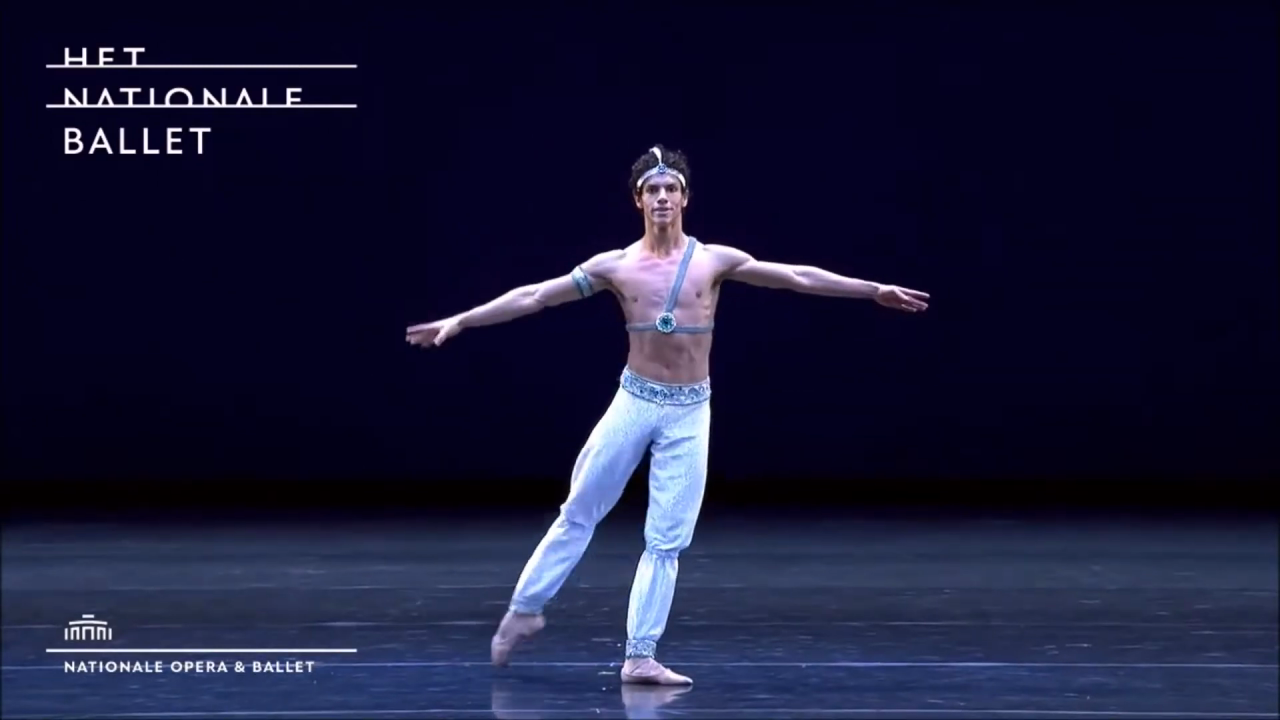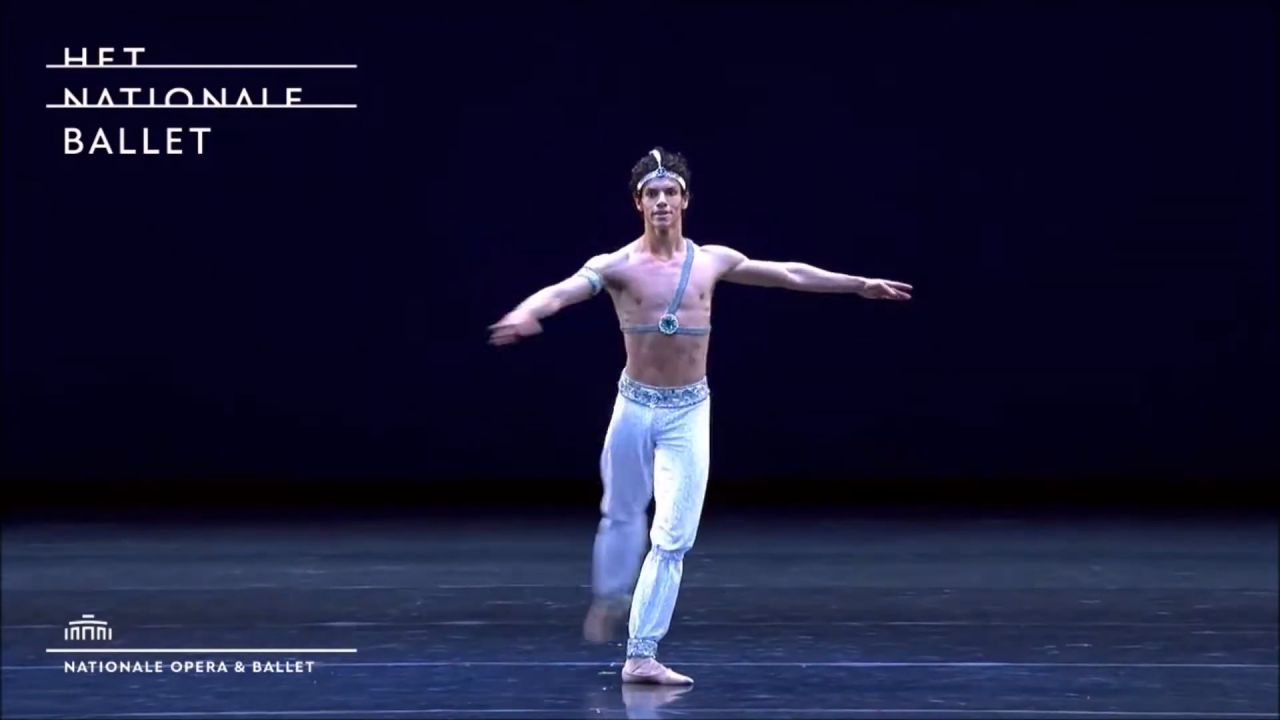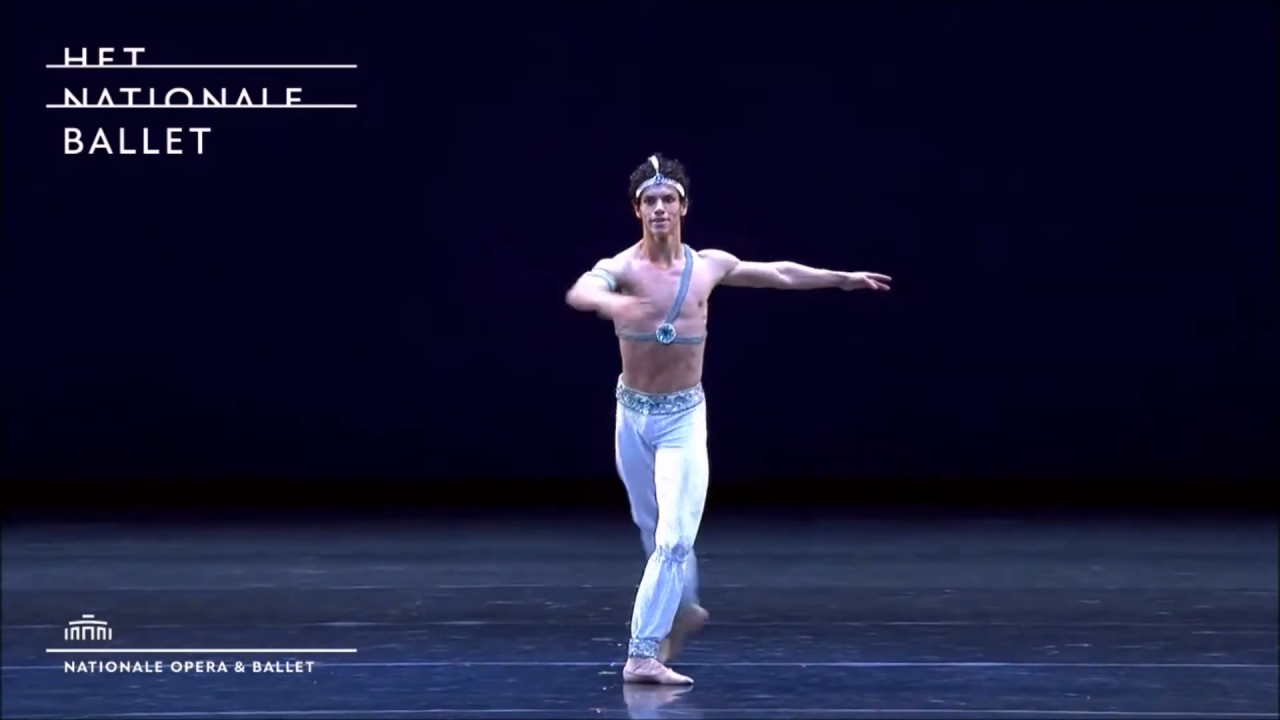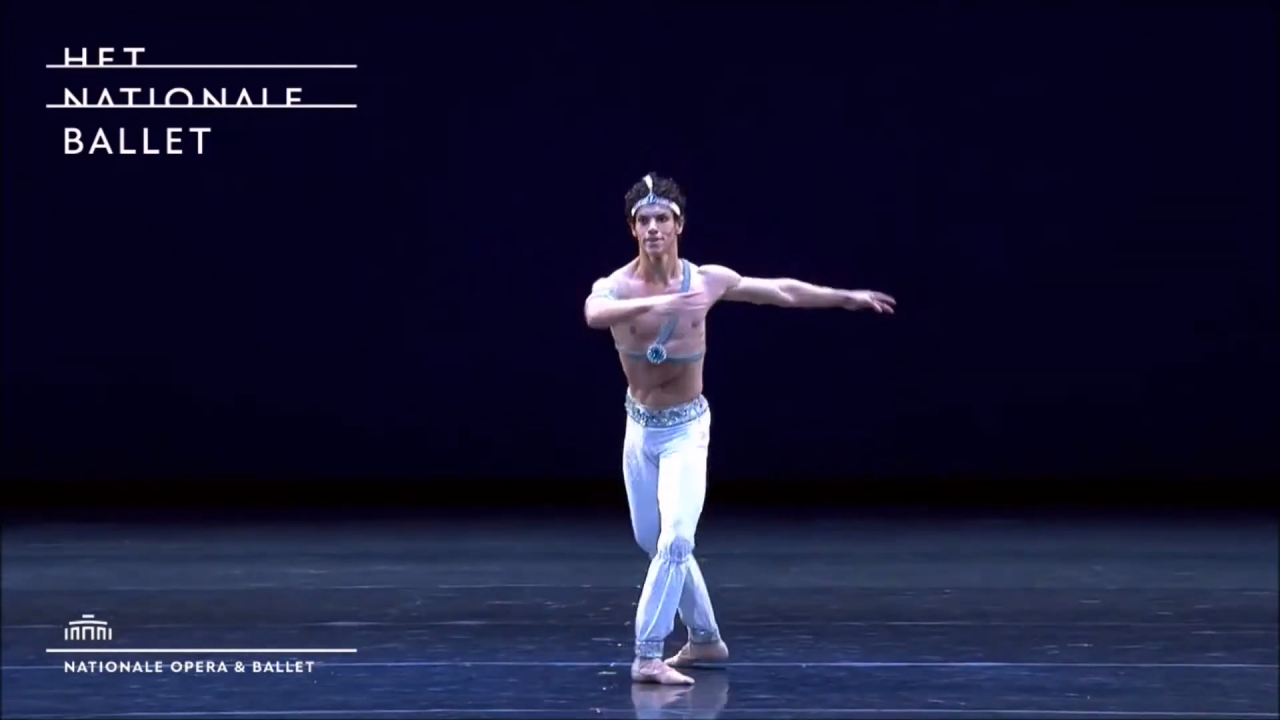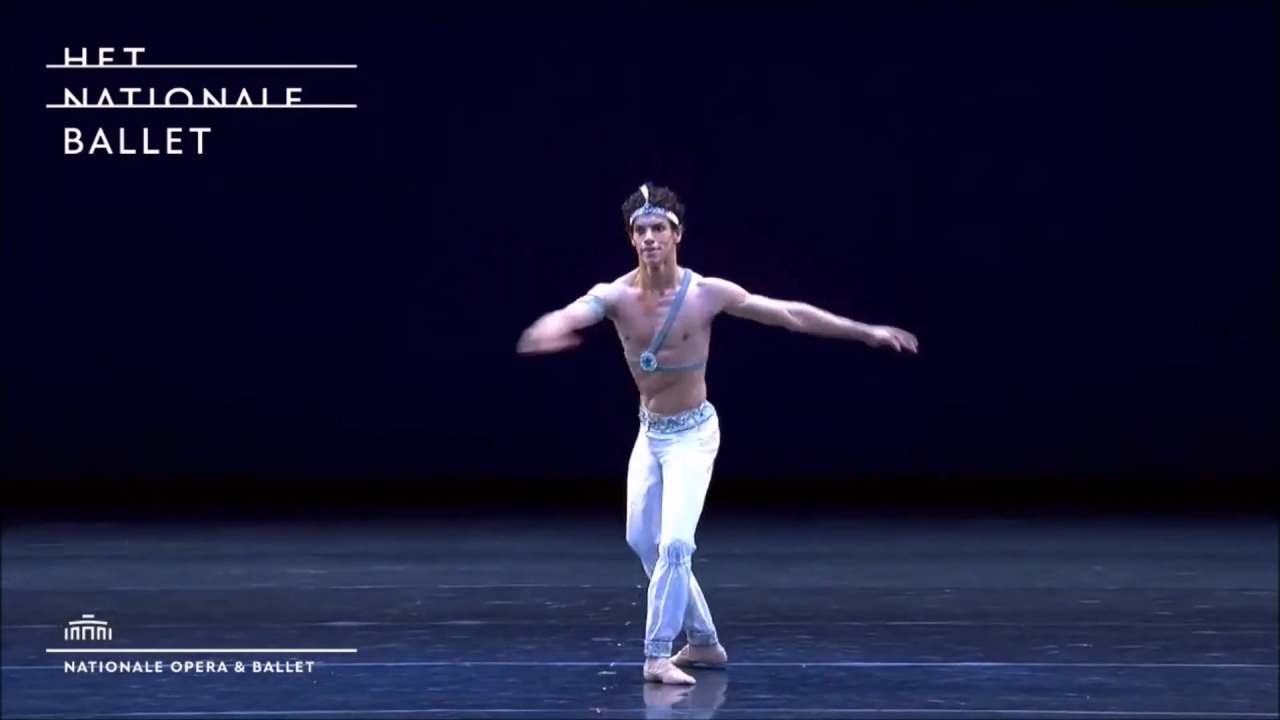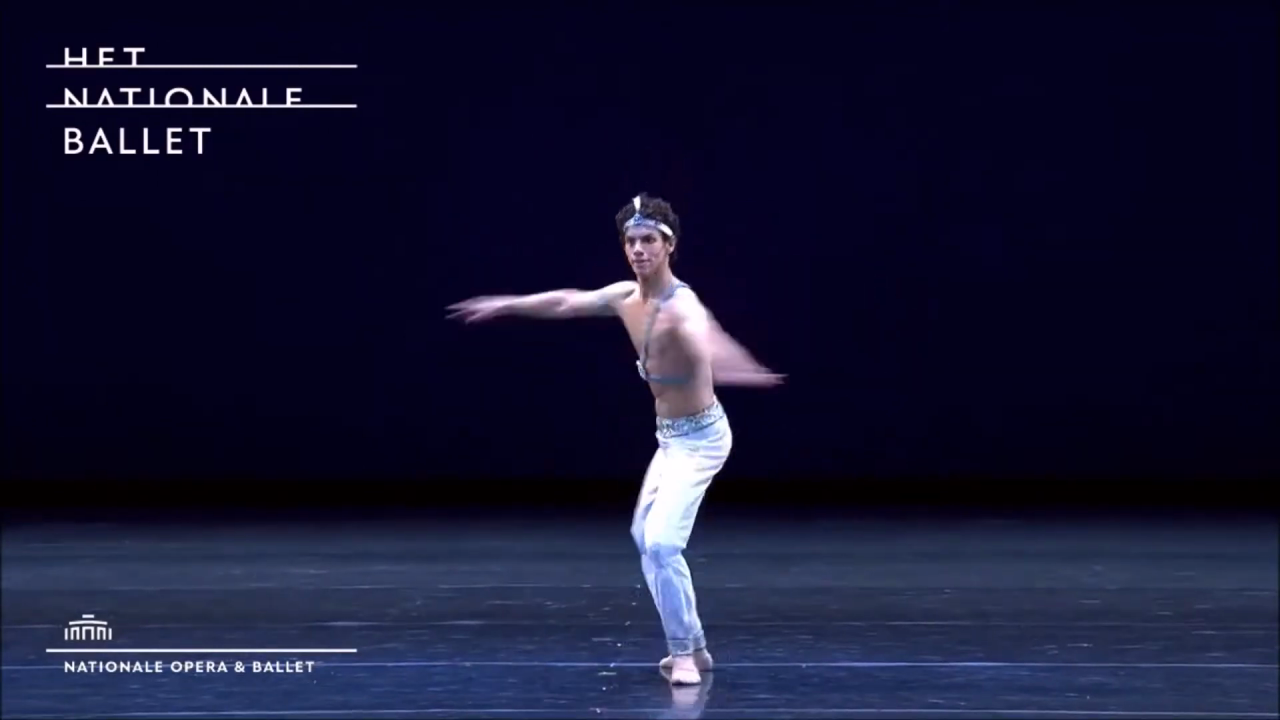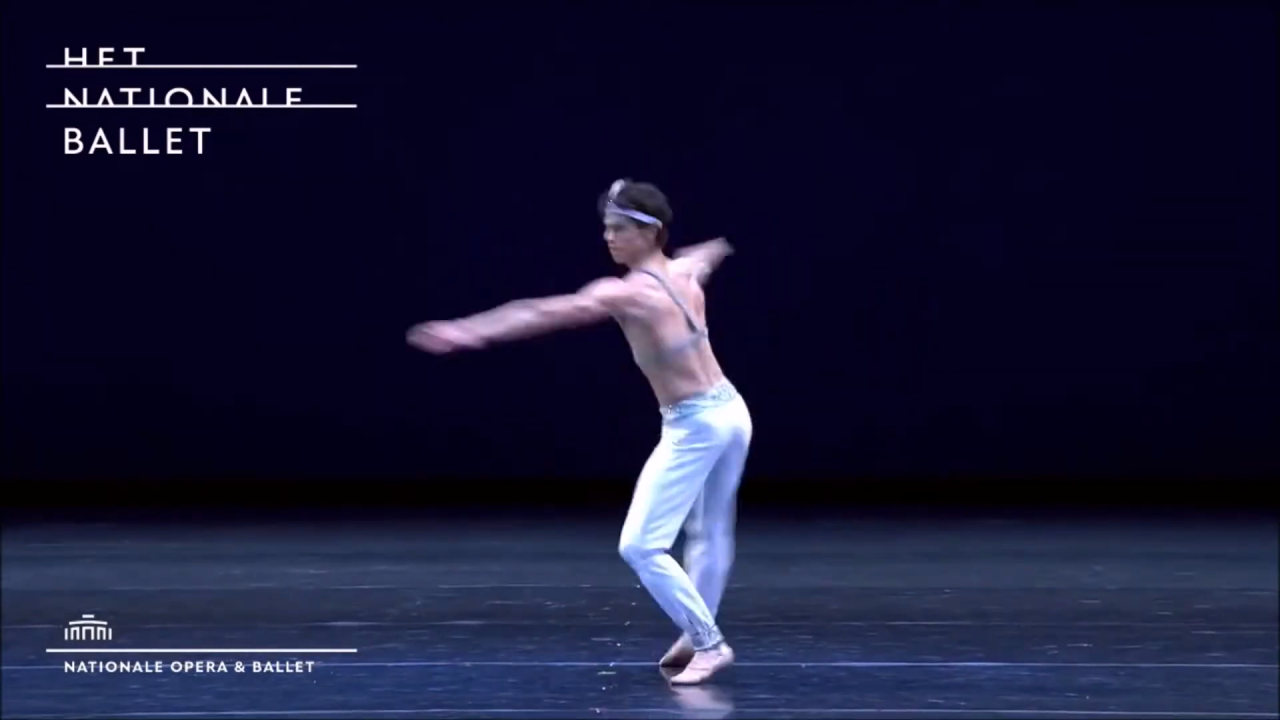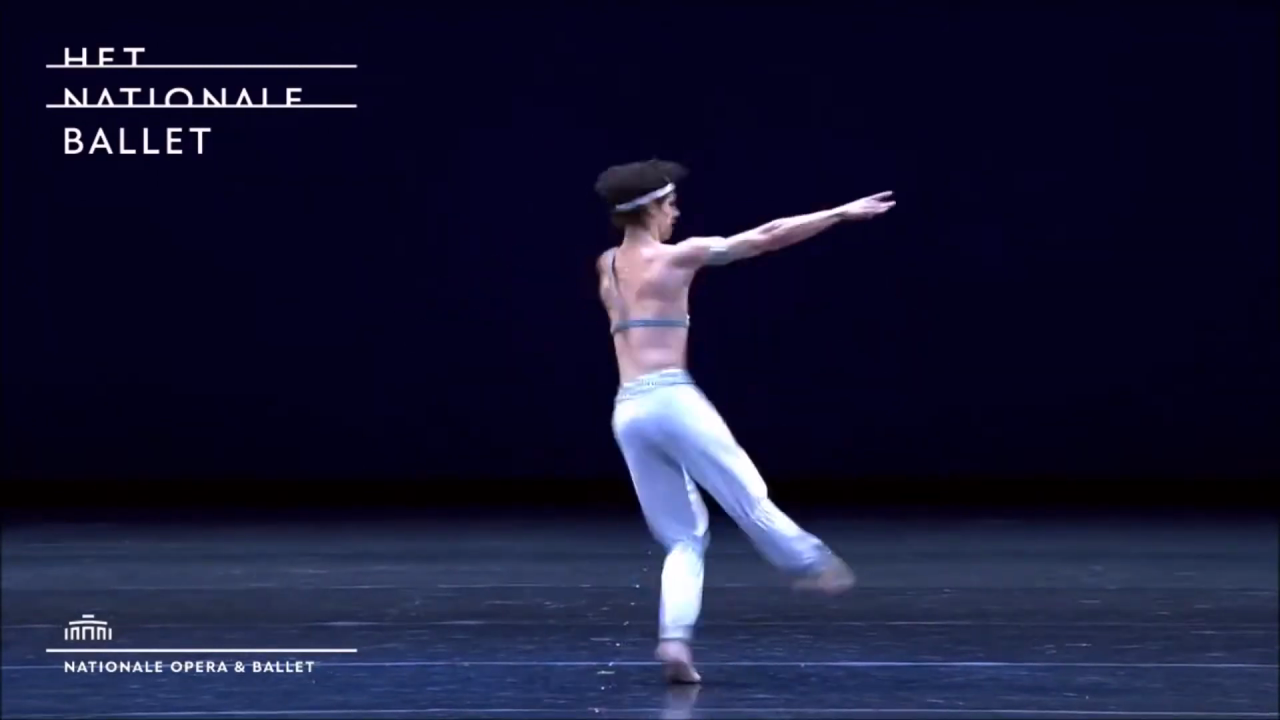
dt=0.1s
person 1, frame 1
left shoulder: (715, 258)
right shoulder: (614, 265)
left elbow: (798, 277)
right elbow: (534, 296)
left wrist: (874, 290)
right wrist: (458, 320)
left hip: (690, 412)
right hip: (635, 402)
left knee: (667, 540)
right knee: (579, 513)
left ankle: (639, 656)
right ankle: (523, 609)
person 1, frame 2
left shoulder: (711, 260)
right shoulder: (614, 264)
left elbow: (785, 274)
right elbow: (555, 293)
left wrist: (855, 283)
right wrist: (523, 314)
left hip: (688, 412)
right hip: (633, 407)
left knee: (672, 540)
right knee: (619, 518)
left ankle: (640, 656)
right ankle: (606, 599)
person 1, frame 3
left shoulder: (710, 265)
right shoulder: (617, 268)
left elbow: (777, 274)
right elbow: (579, 293)
left wrist: (844, 278)
right wrist: (610, 303)
left hip: (686, 415)
right hip: (634, 412)
left knee: (676, 538)
right knee: (654, 529)
left ankle: (644, 654)
right ankle: (683, 609)
person 1, frame 4
left shoulder: (710, 280)
right shoulder: (616, 287)
left elbow: (778, 289)
right elbow: (596, 313)
left wrist: (850, 295)
right wrist: (651, 302)
left hip: (687, 426)
right hip: (641, 426)
left knee: (674, 539)
right knee: (653, 539)
left ankle: (650, 654)
right ankle: (704, 637)
person 1, frame 5
left shoulder: (708, 292)
right shoulder: (612, 295)
left elbow: (791, 315)
right elbow: (565, 316)
left wrist: (870, 332)
right wrist: (548, 330)
left hip: (692, 432)
right hip: (651, 434)
left knee: (674, 542)
right knee: (645, 543)
left ankle: (659, 654)
right ankle: (702, 642)
person 1, frame 6
left shoulder: (684, 307)
right shoulder: (626, 296)
left elbow: (708, 346)
right elbow: (571, 301)
left wrist: (738, 366)
right wrist: (503, 303)
left hip: (698, 442)
right hip: (672, 438)
left knee: (659, 542)
right knee: (645, 535)
left ankle: (687, 650)
right ankle: (690, 644)
person 1, frame 7
left shoulder: (624, 291)
right shoulder: (685, 274)
left elbow: (546, 313)
right elbow: (707, 255)
left wrist: (466, 332)
right wrist: (708, 252)
left hip: (693, 430)
right hip: (731, 415)
left knee: (641, 547)
right knee: (712, 532)
left ankle: (706, 644)
right ankle: (702, 638)
person 1, frame 8
left shoulder: (610, 266)
right shoulder: (679, 255)
right elbow: (764, 237)
right wrist: (843, 212)
left hip: (633, 413)
right hip: (671, 403)
left knee: (681, 533)
right knee: (748, 498)
left ankle: (674, 641)
